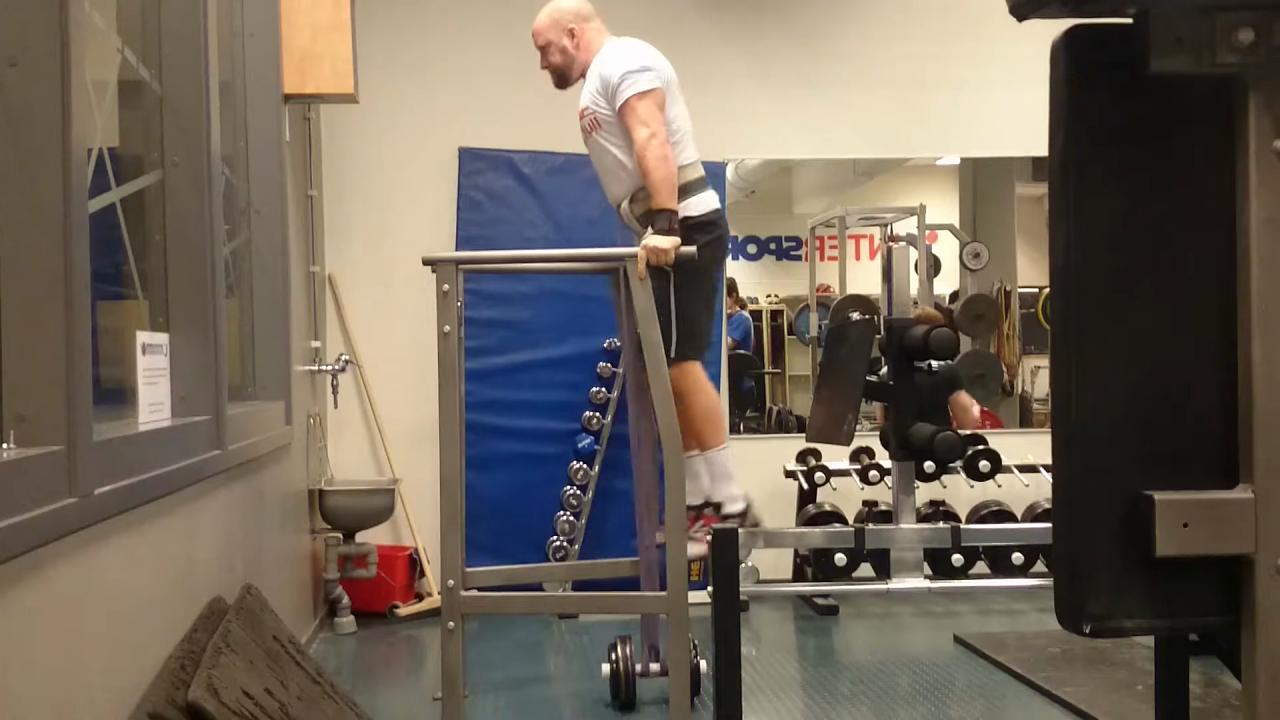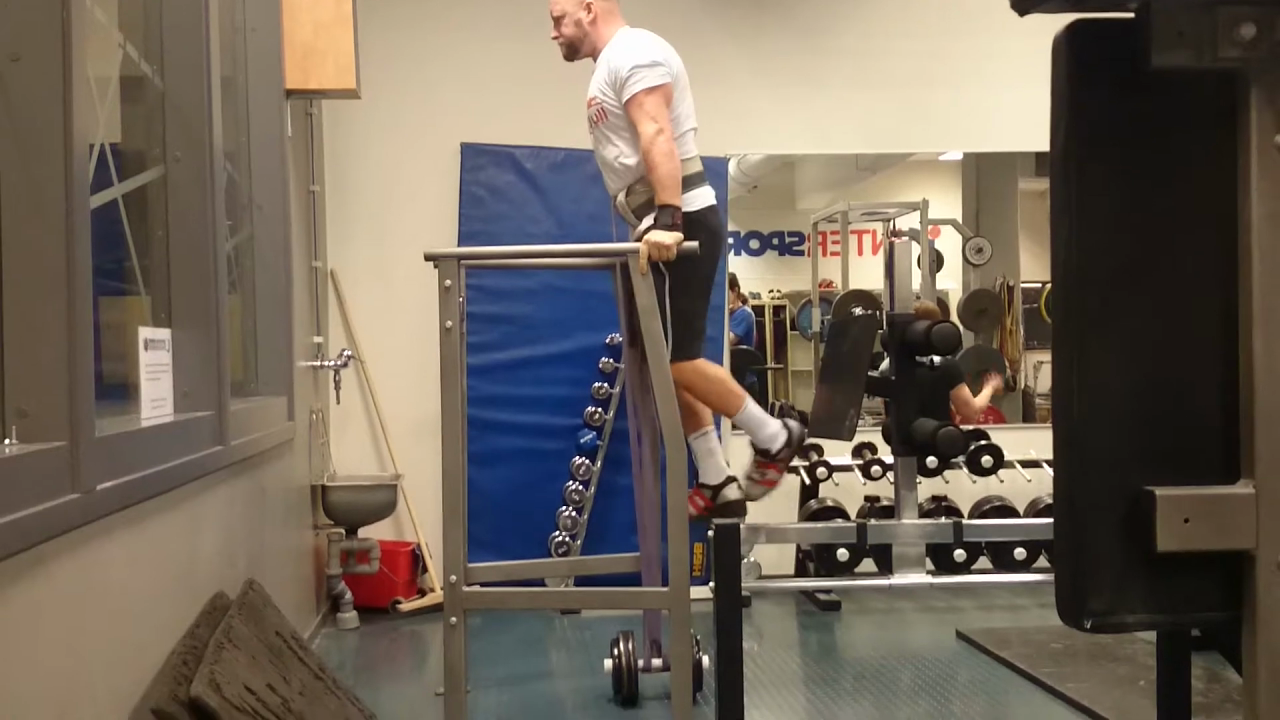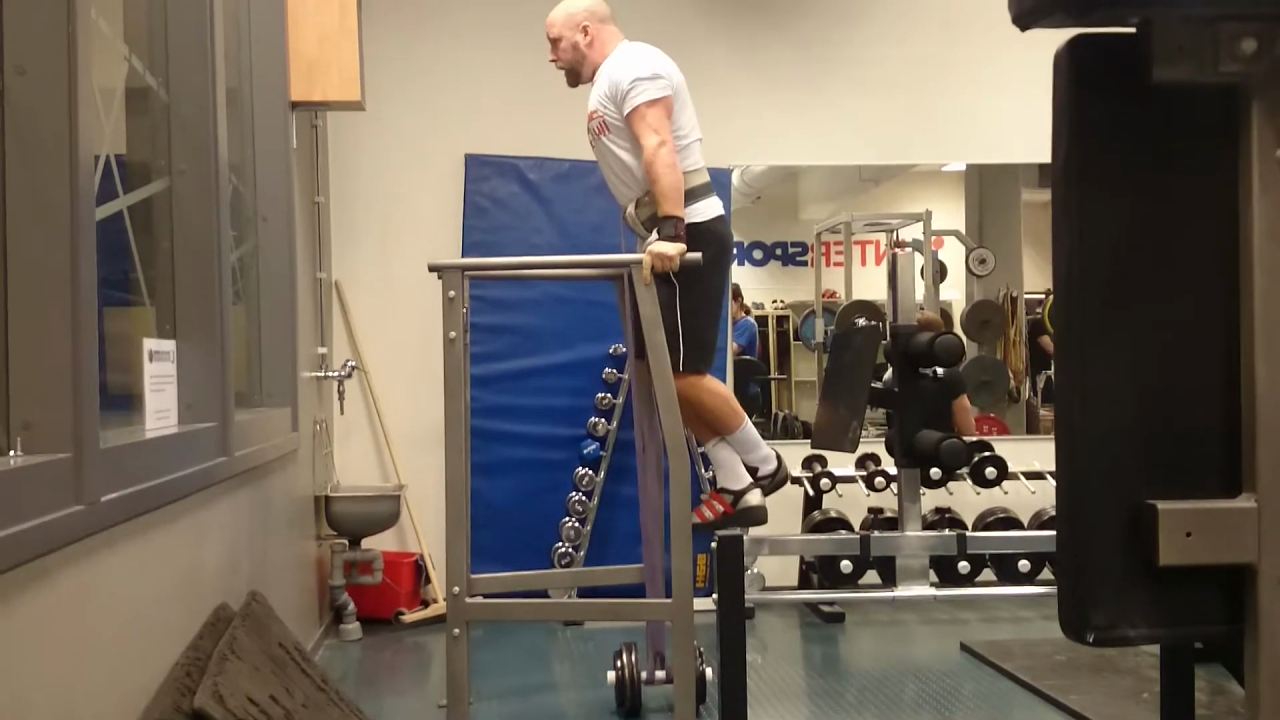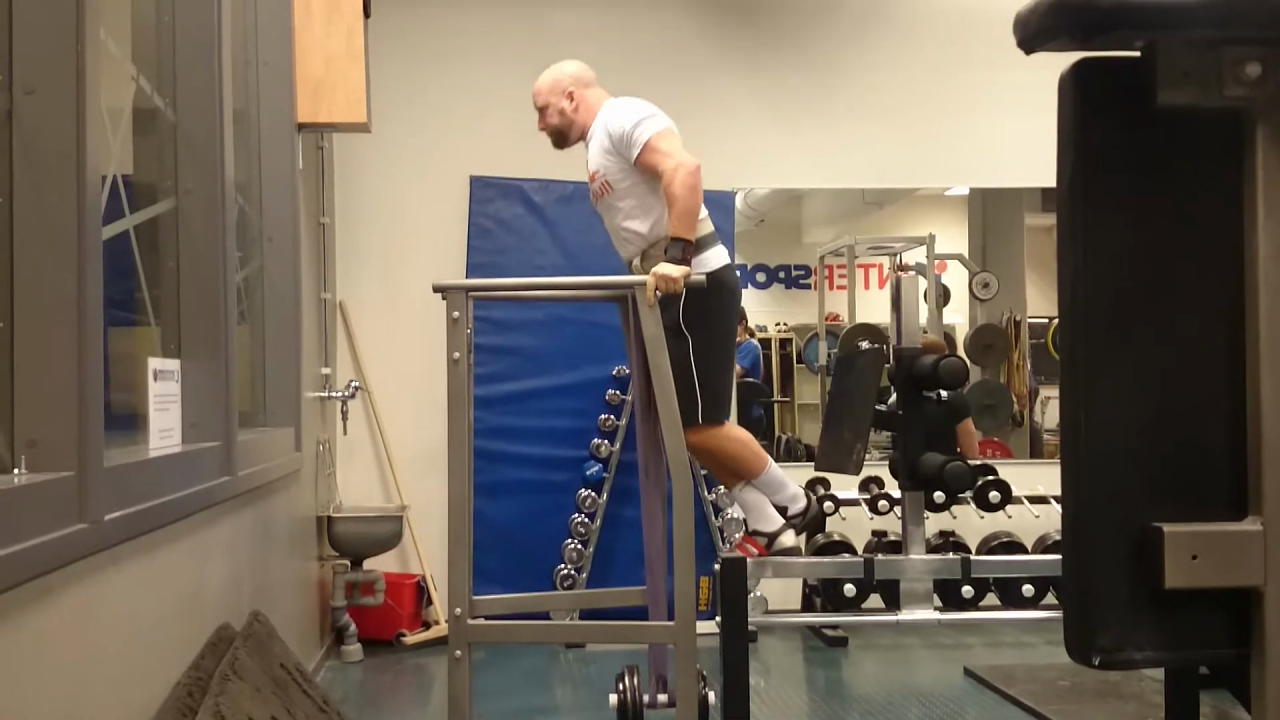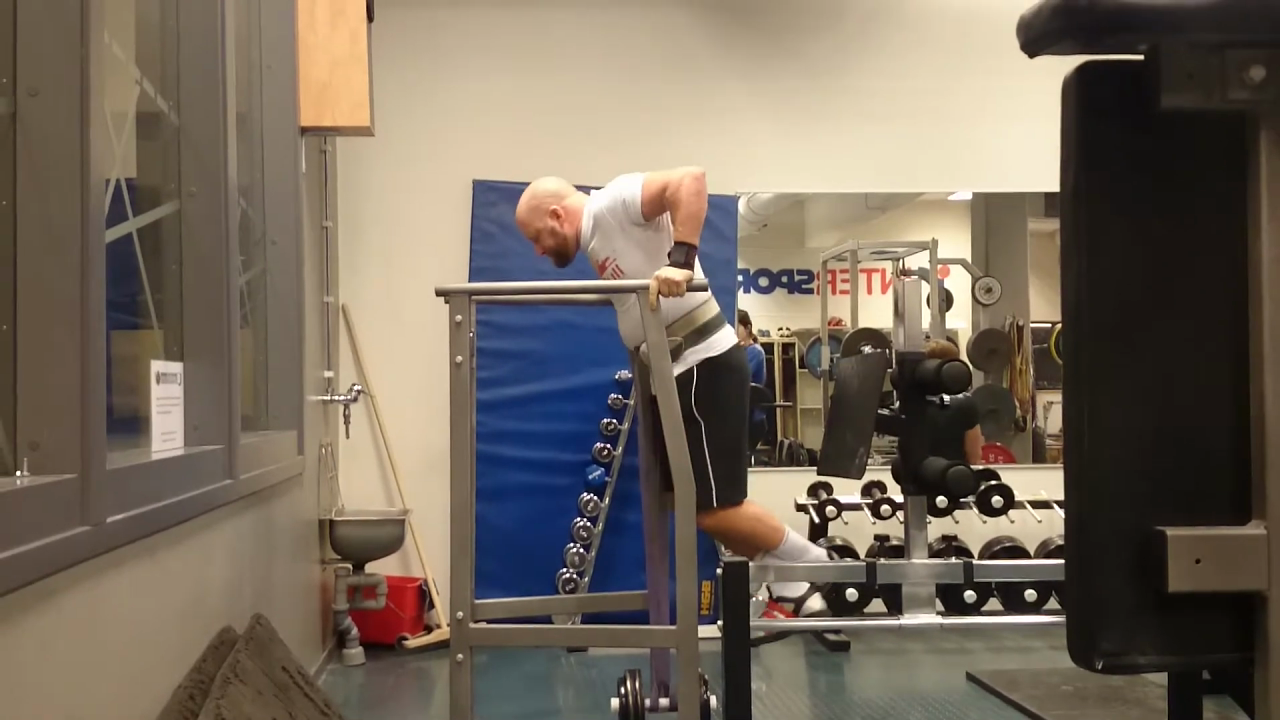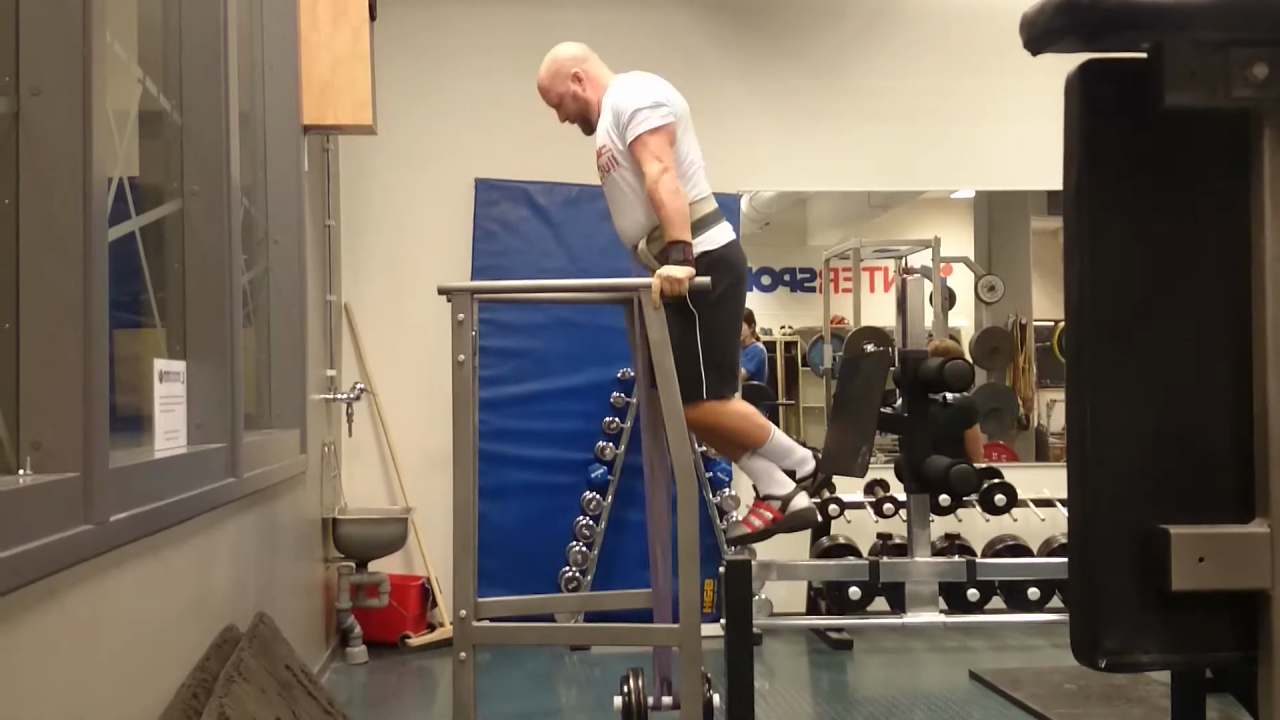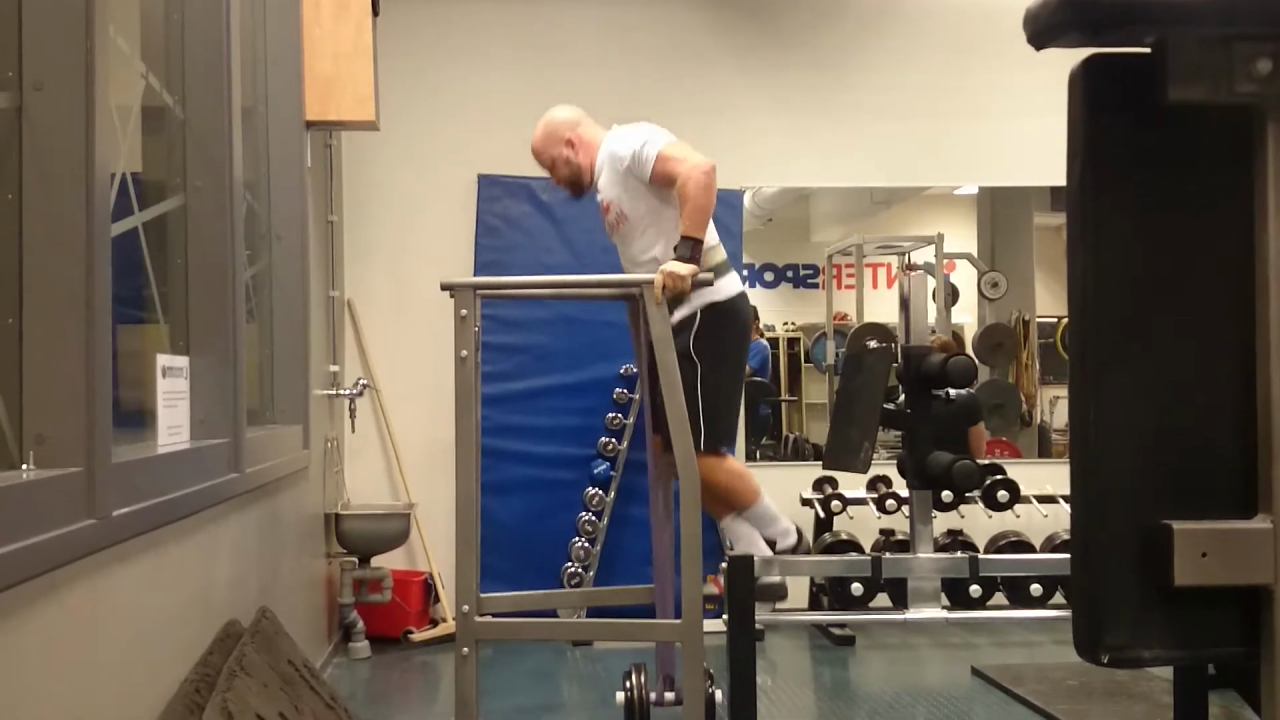
dt=0.7s
person 1, frame 1
left shoulder: (623, 62)
right shoulder: (603, 80)
left elbow: (653, 142)
left wrist: (665, 223)
left hip: (685, 228)
right hip: (662, 235)
left knee: (680, 364)
right knee: (670, 367)
left ankle: (731, 506)
right ankle: (697, 503)
person 1, frame 2
left shoulder: (633, 53)
right shoulder: (611, 64)
left elbow: (657, 136)
left wrist: (668, 220)
left hip: (682, 227)
right hip: (660, 230)
left knee: (673, 360)
right knee: (662, 361)
left ankle: (773, 438)
right ankle: (717, 482)
person 1, frame 3
left shoulder: (632, 65)
right shoulder: (614, 81)
left elbow: (659, 149)
left wrist: (671, 231)
left hip: (690, 233)
right hip: (670, 239)
left knee: (682, 371)
right knee: (668, 372)
left ankle: (763, 465)
right ankle: (737, 487)
person 1, frame 4
left shoulder: (622, 119)
right shoulder: (601, 142)
left elbow: (683, 171)
left wrist: (676, 257)
left hip: (695, 285)
right hip: (674, 291)
left knee: (699, 426)
right knee: (680, 425)
left ankle: (793, 503)
right ankle: (768, 529)
person 1, frame 5
left shoulder: (614, 202)
right shoulder: (599, 233)
left elbow: (690, 179)
left wrist: (681, 261)
left hip: (702, 365)
right hip: (679, 369)
left knee: (713, 508)
right knee: (697, 504)
left ankle: (814, 564)
right ankle: (794, 591)
person 1, frame 6
left shoulder: (634, 94)
right shoulder: (614, 115)
left elbow: (662, 176)
left wrist: (679, 256)
left hip: (700, 263)
right hip: (676, 270)
left knee: (702, 400)
right knee: (685, 401)
left ankle: (799, 467)
right ankle: (780, 491)
person 1, frame 7
left shoulder: (628, 145)
right shoulder: (611, 173)
left elbow: (699, 170)
left wrist: (687, 255)
left hip: (707, 311)
right hip: (682, 314)
left knee: (701, 452)
right knee: (670, 446)
left ankle: (783, 539)
right ankle: (755, 561)
